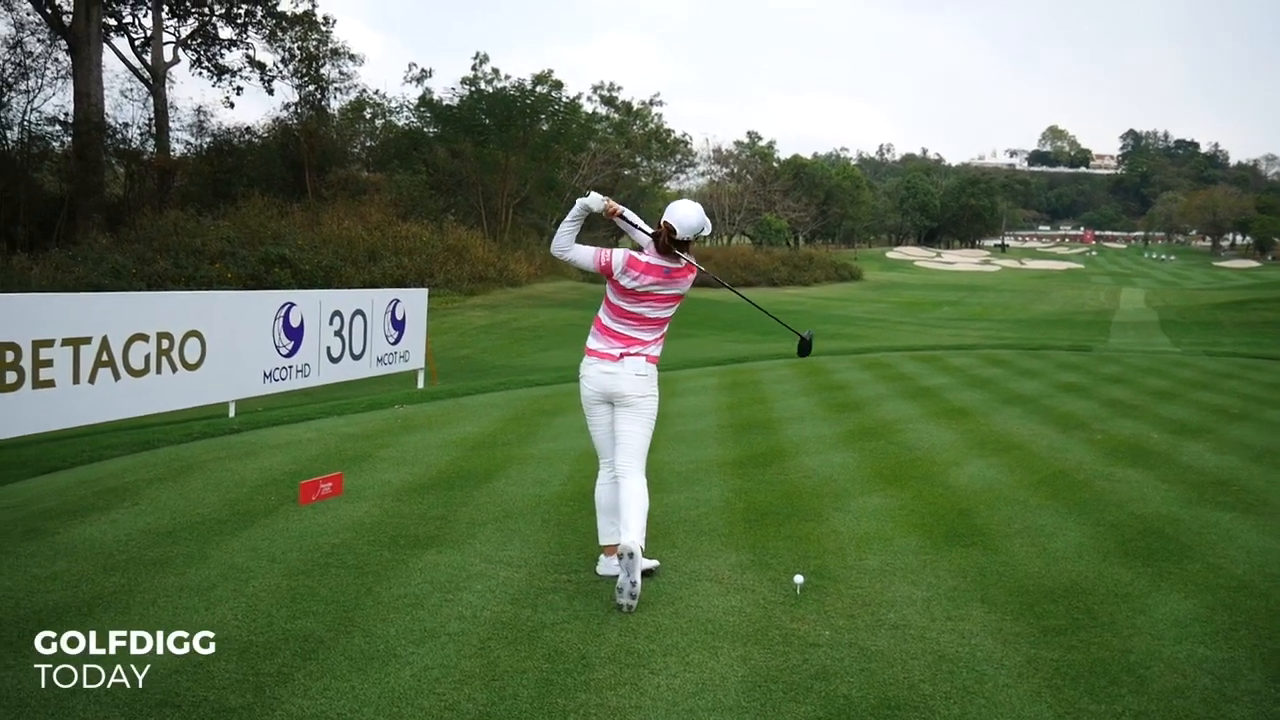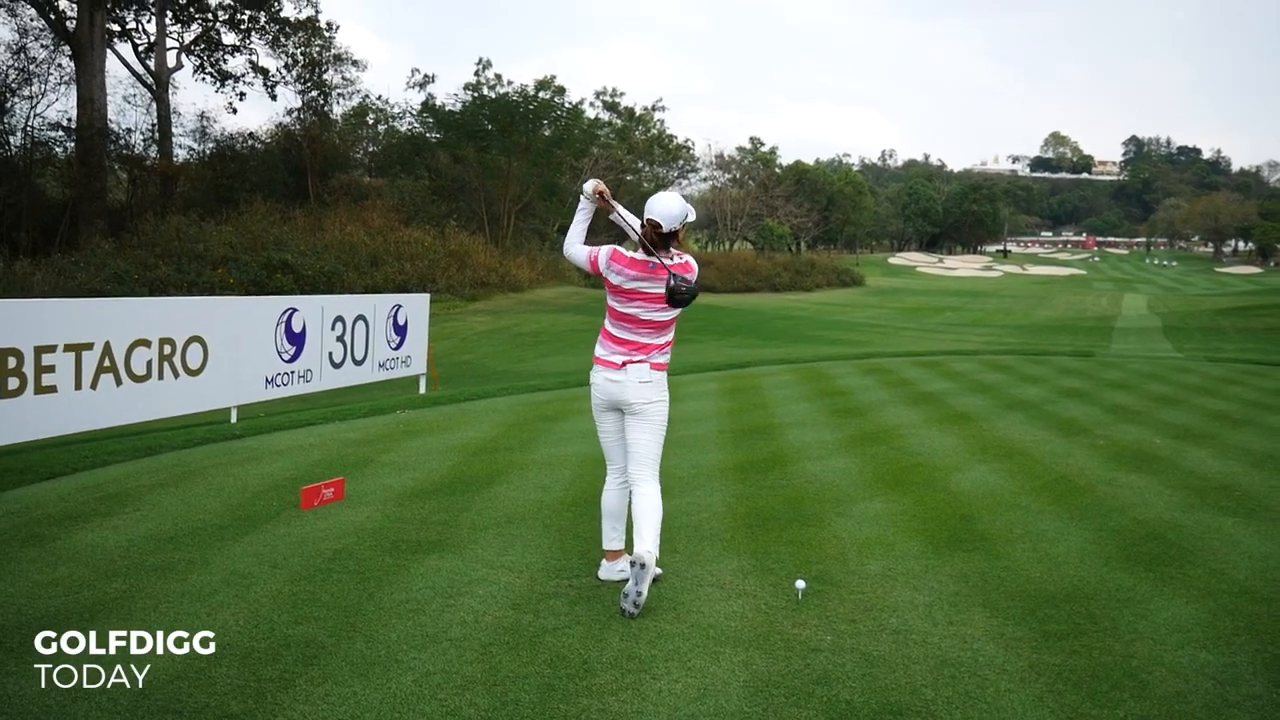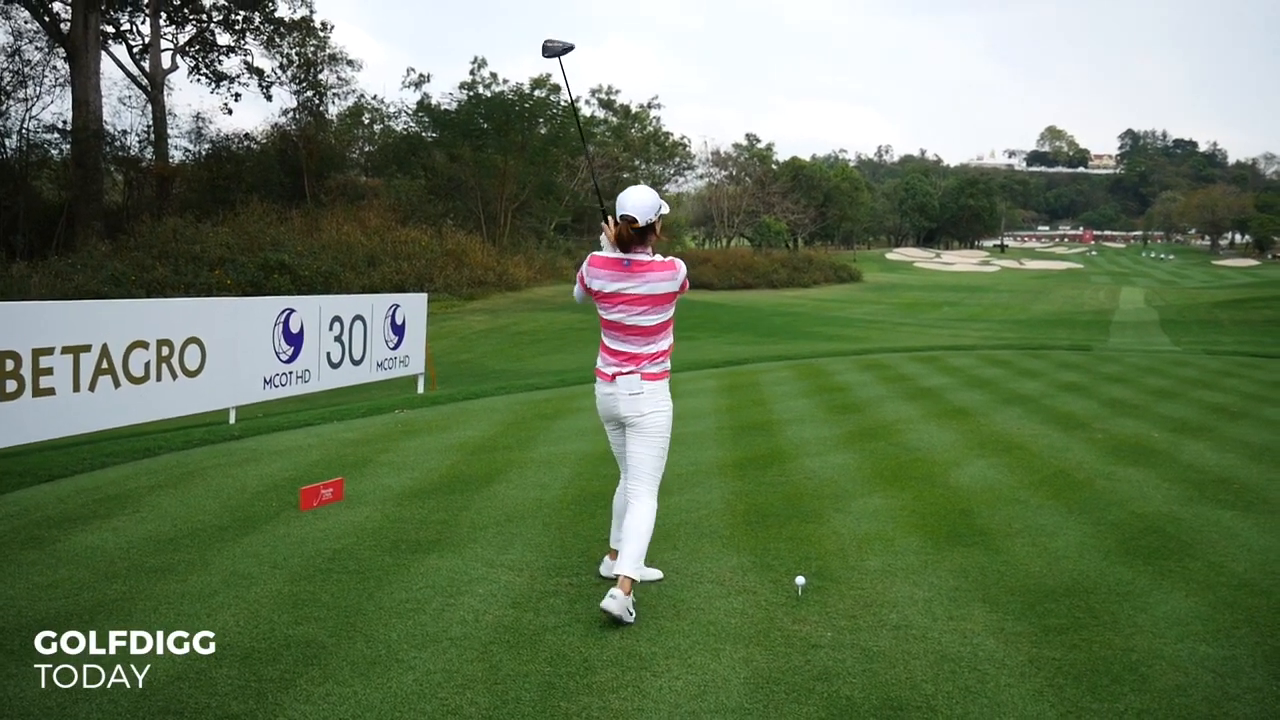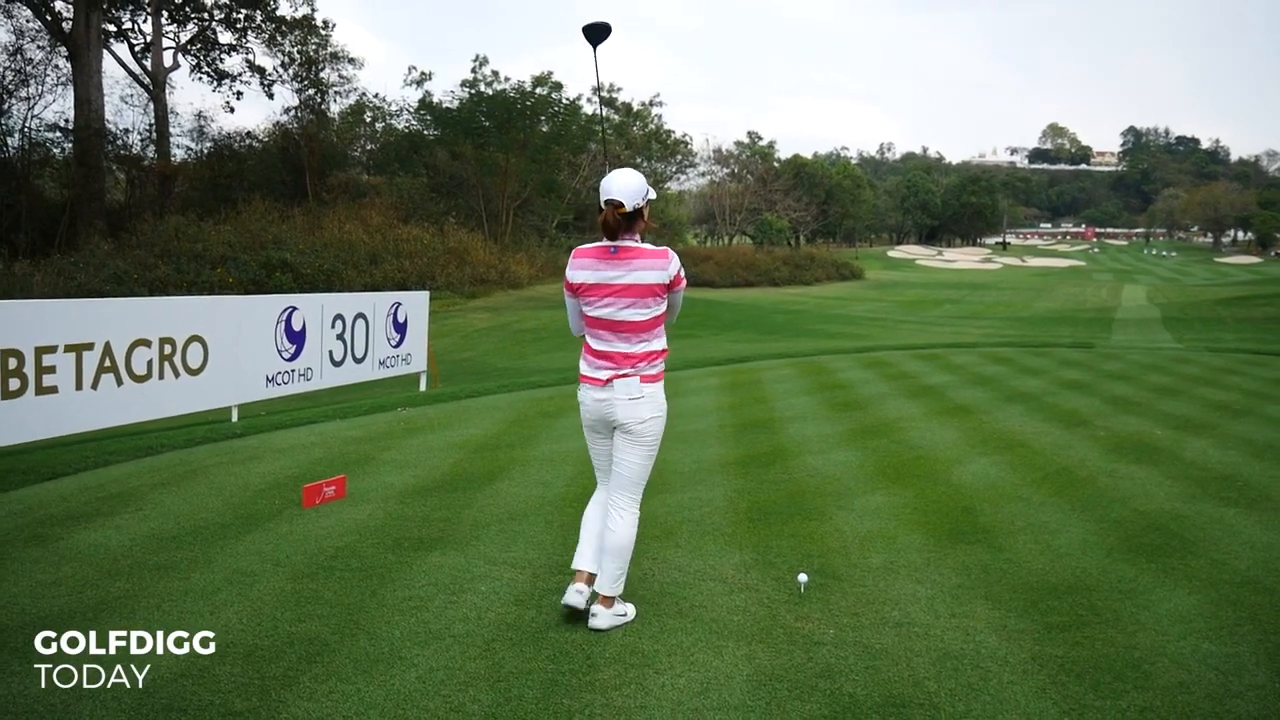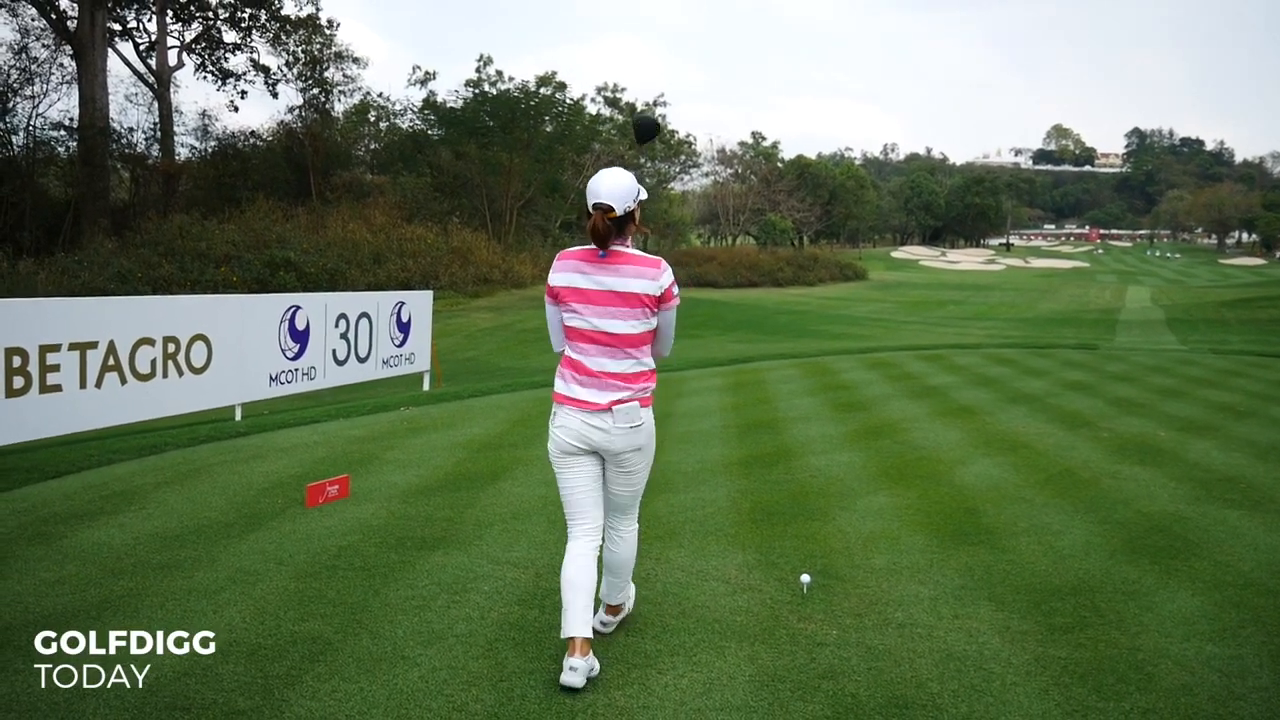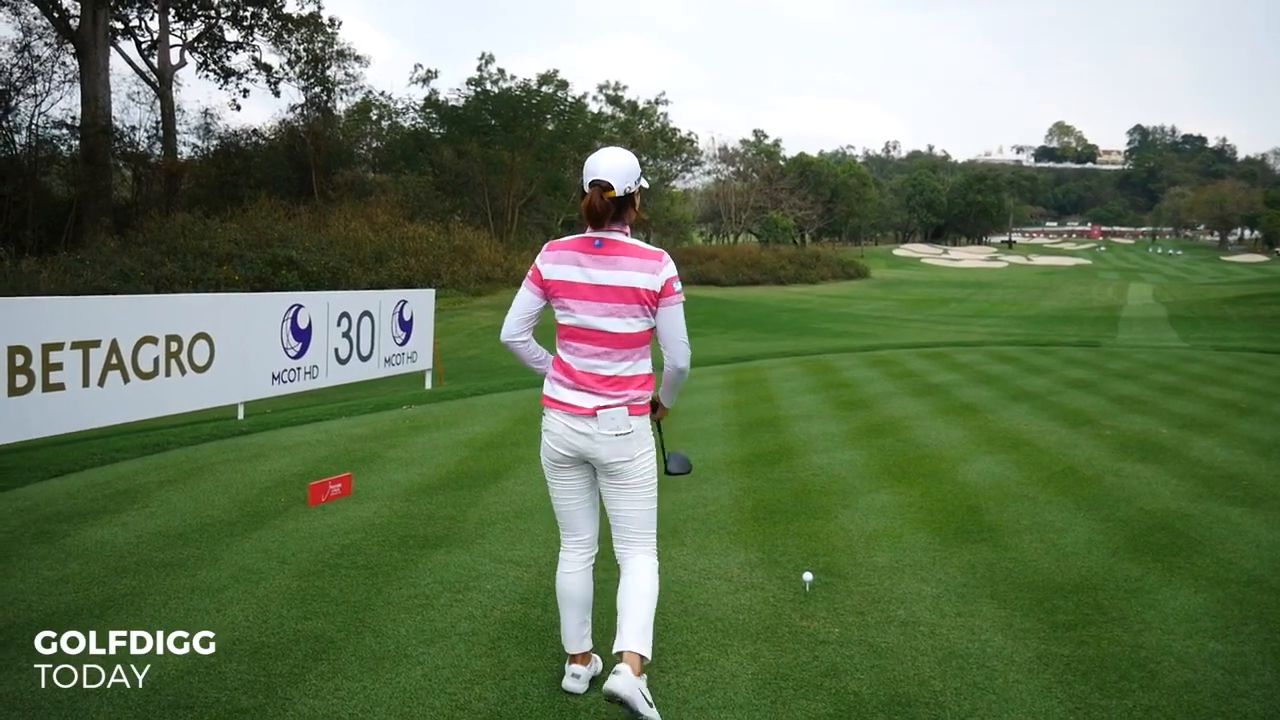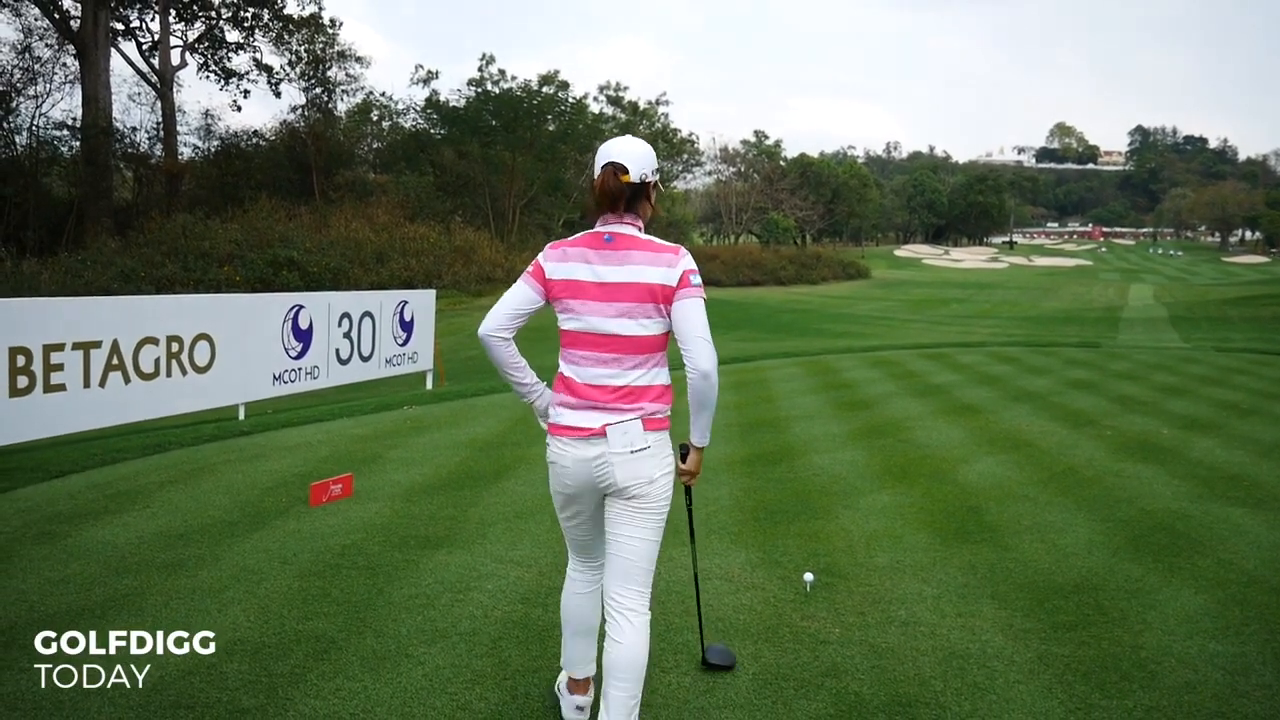
dt=0.4s
person 1, frame 1
left shoulder: (625, 263)
right shoulder: (687, 272)
left elbow: (560, 250)
right elbow: (654, 243)
left wrist: (584, 206)
right wrist: (618, 212)
left hip: (595, 373)
right hip: (637, 379)
left knee: (609, 467)
right knee: (630, 472)
left ankle: (611, 553)
right ankle: (630, 548)
person 1, frame 2
left shoulder: (614, 260)
right shoulder: (688, 268)
left elbow: (571, 251)
right elbow: (663, 252)
left wrist: (588, 202)
right wrist: (614, 207)
left hip: (604, 379)
right hip: (647, 385)
left knee: (617, 473)
right knee: (645, 478)
left ankle: (613, 558)
right ankle: (645, 555)
person 1, frame 3
left shoulder: (594, 266)
right shoulder: (673, 270)
left elbow: (579, 296)
left wrist: (609, 247)
right wrist: (619, 248)
left hip: (608, 390)
right hip: (648, 395)
left knee: (631, 478)
right knee: (646, 494)
left ankle: (618, 559)
right ankle: (620, 589)
person 1, frame 4
left shoulder: (579, 260)
right shoulder: (665, 262)
left elbow: (577, 327)
left hip: (593, 395)
right hip: (641, 398)
left knee: (605, 490)
right knee: (625, 502)
left ankle: (582, 578)
right ankle: (606, 605)
person 1, frame 5
left shoulder: (563, 265)
right shoulder: (656, 273)
left elbow: (560, 344)
right elbow: (663, 349)
left hip: (571, 419)
right hip: (629, 420)
left knee: (582, 534)
right knee: (623, 522)
left ankle: (577, 652)
right ankle: (613, 606)
person 1, frame 6
left shoulder: (554, 255)
right shoulder: (656, 265)
left elbow: (512, 334)
right elbow: (679, 359)
left wrist: (557, 376)
right wrist: (664, 402)
left hip: (561, 425)
right hip: (624, 428)
left knee: (576, 548)
right knee: (639, 554)
left ankle: (578, 661)
right ankle: (631, 672)
person 1, frame 7
left shoulder: (558, 256)
right shoulder: (673, 261)
left elbow: (493, 331)
right elbow: (703, 366)
left wrist: (544, 404)
right wrist: (698, 445)
left hip: (570, 448)
right hip: (640, 450)
left knee: (583, 569)
right knee: (627, 602)
